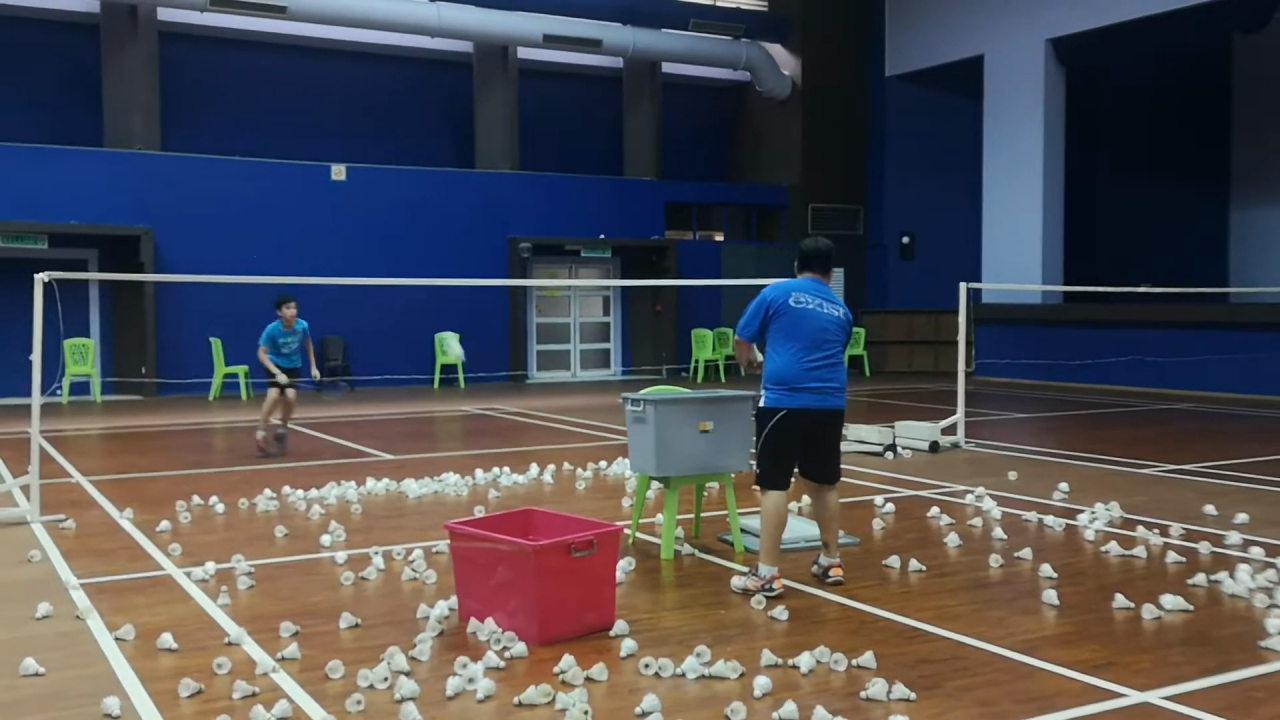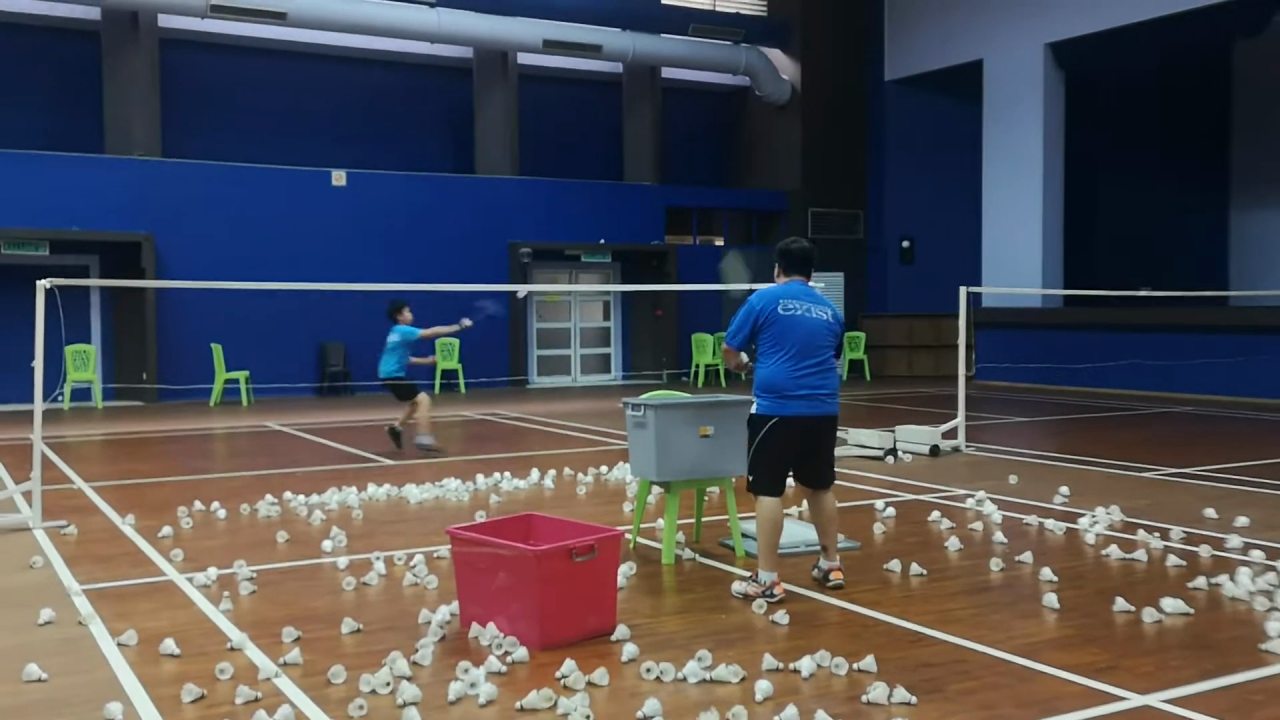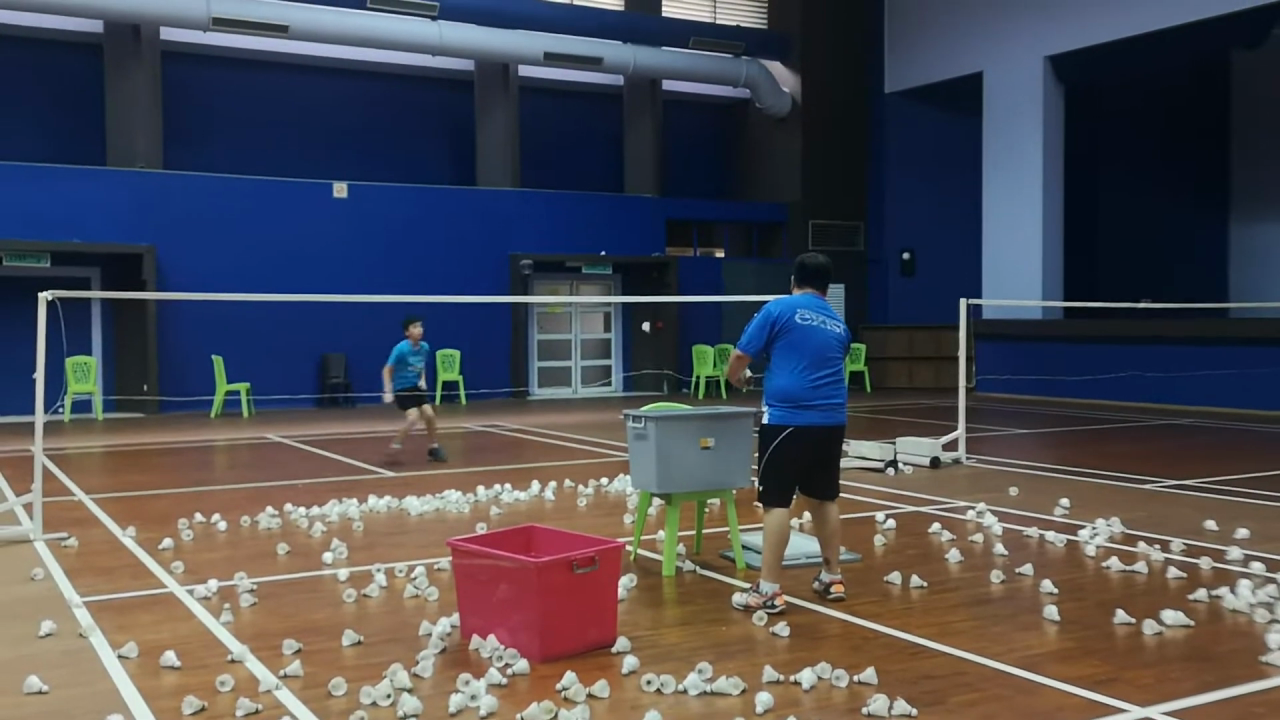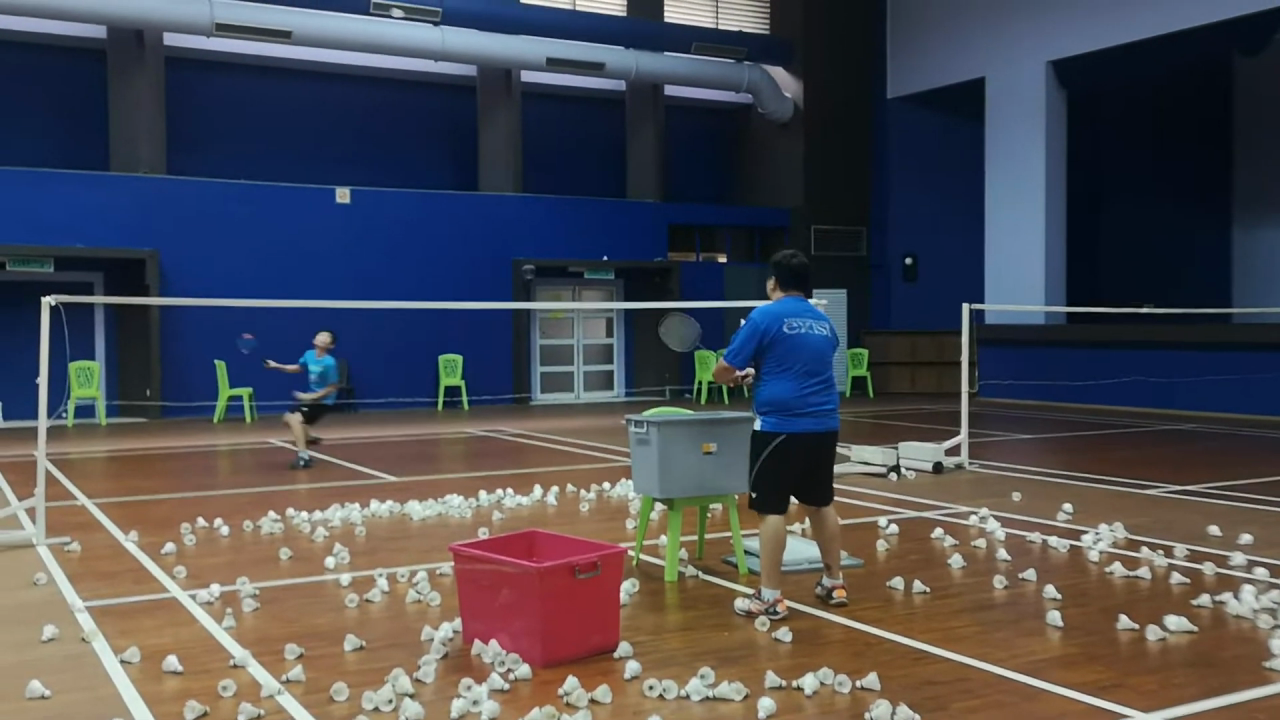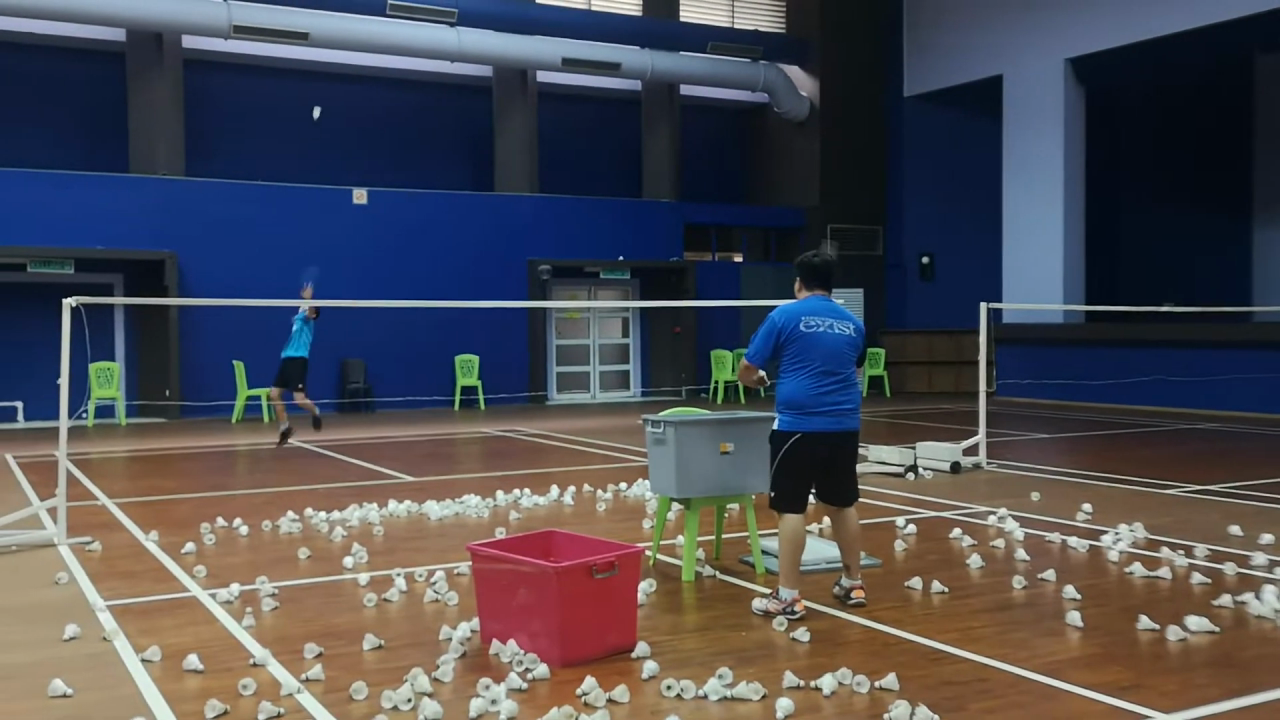
dt=0.5s
person 1, frame 1
left shoulder: (776, 293)
right shoulder: (841, 310)
left elbow: (741, 342)
left wrist: (752, 363)
left hip: (784, 402)
right hip: (829, 405)
left knee: (774, 486)
right knee: (824, 483)
left ankle: (767, 574)
right ankle: (831, 562)
person 1, frame 2
left shoulder: (764, 300)
right shoulder: (830, 311)
left elbow: (729, 351)
left wrist: (739, 364)
left hip: (777, 409)
right hip: (823, 410)
left knee: (768, 492)
right knee: (819, 488)
left ankle: (767, 580)
right ankle: (831, 565)
person 1, frame 3
left shoulder: (778, 309)
right shoulder: (839, 326)
left elbow: (740, 356)
left wrist: (736, 378)
left hip: (787, 419)
right hip: (831, 421)
left knee: (776, 502)
right knee: (824, 499)
left ankle: (768, 591)
right ankle: (833, 577)
person 1, frame 4
left shoulder: (764, 317)
right shoulder: (824, 323)
left elbow: (724, 371)
left wrist: (731, 378)
left hip: (780, 427)
right hip: (824, 426)
left knee: (771, 509)
right knee: (821, 504)
left ankle: (770, 597)
right ankle: (834, 583)
person 1, frame 5
left shoulder: (784, 316)
right shoulder: (853, 323)
left elbow: (746, 369)
left wrist: (755, 380)
left hip: (798, 425)
right hip: (844, 426)
left knee: (791, 508)
right knee: (843, 504)
left ankle: (787, 597)
right ankle: (853, 584)
